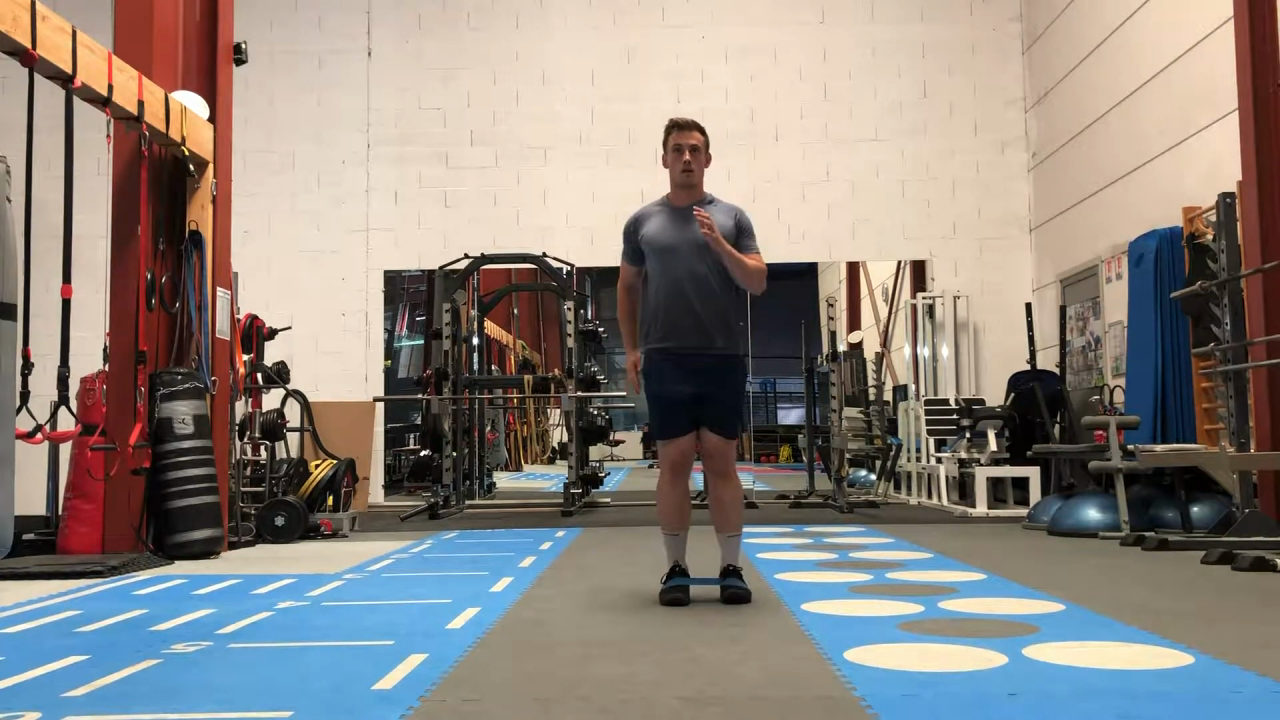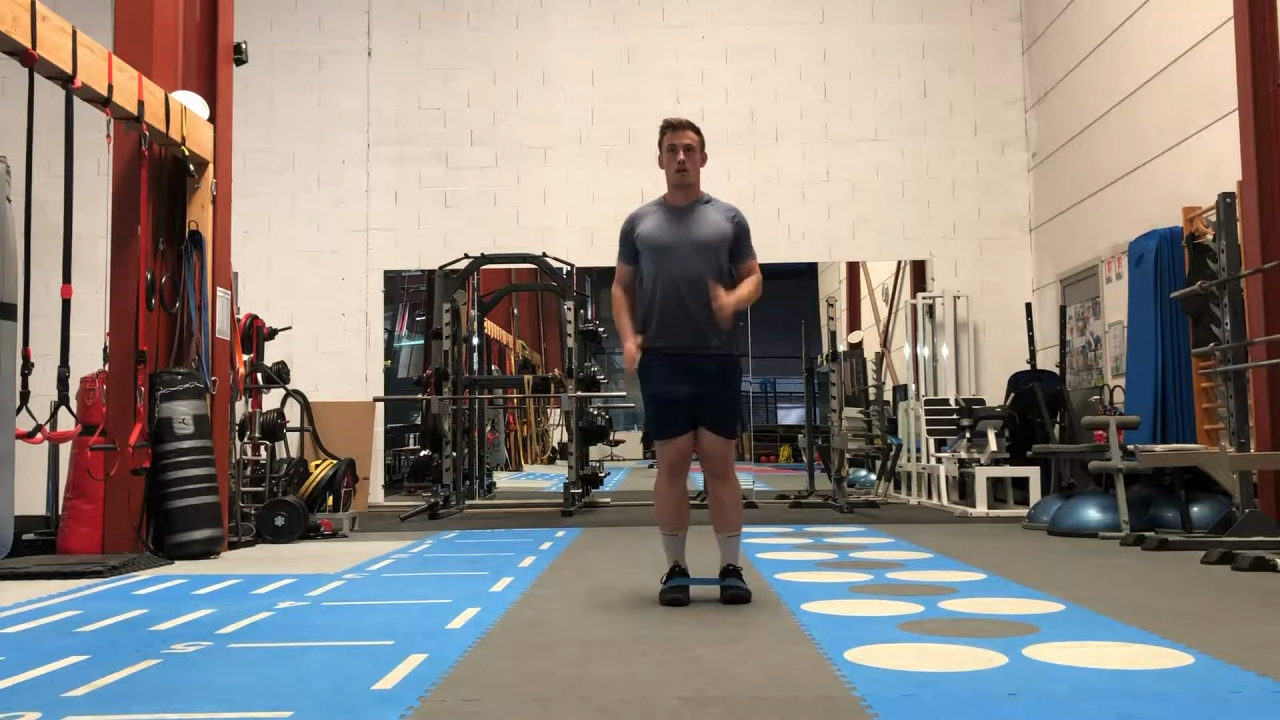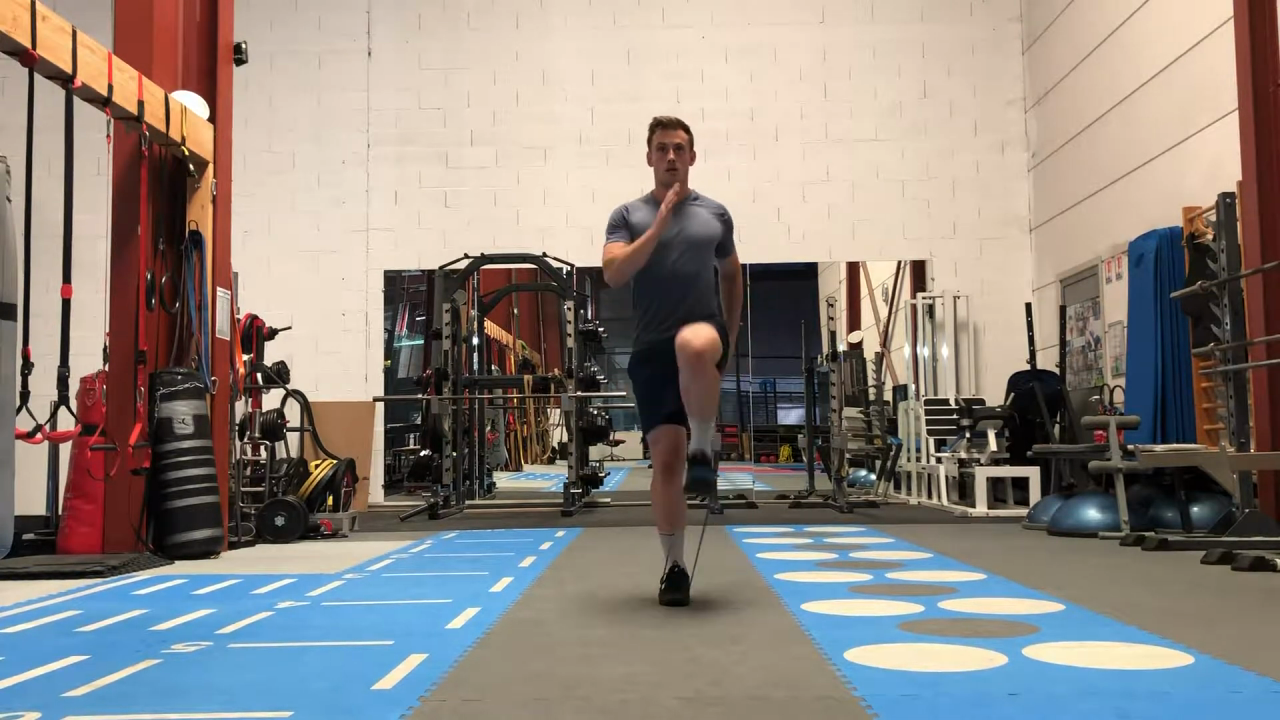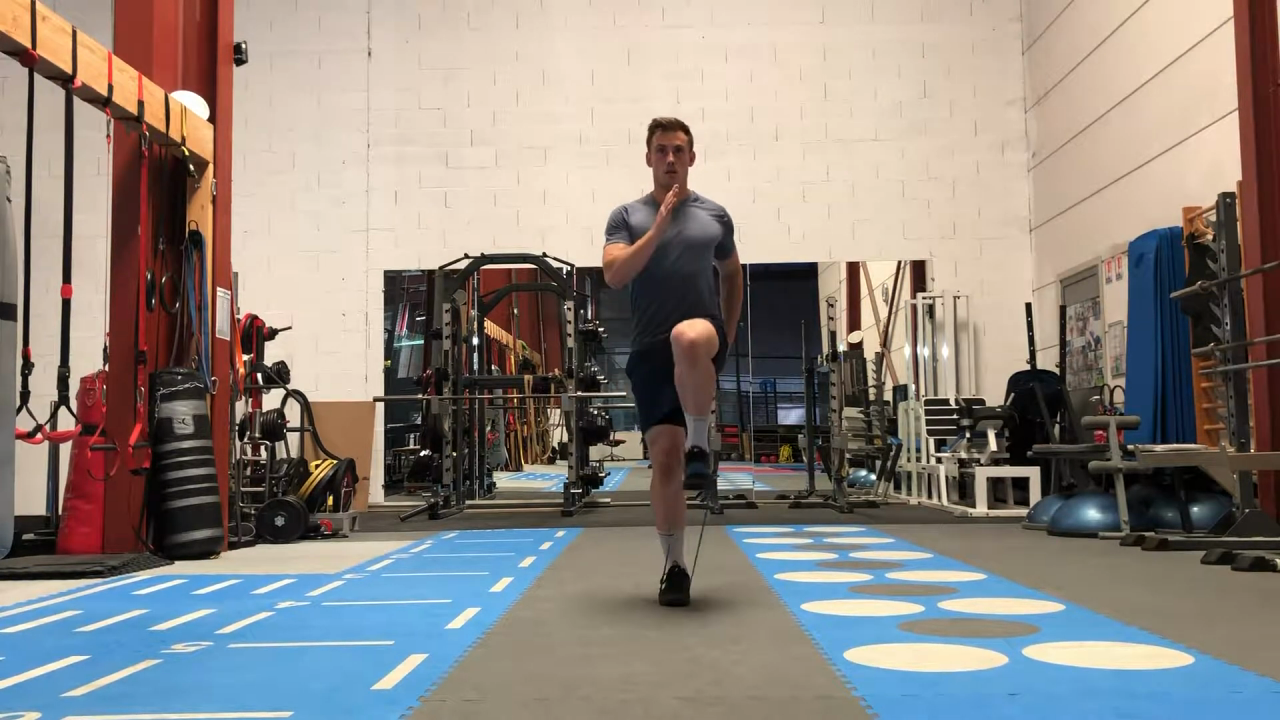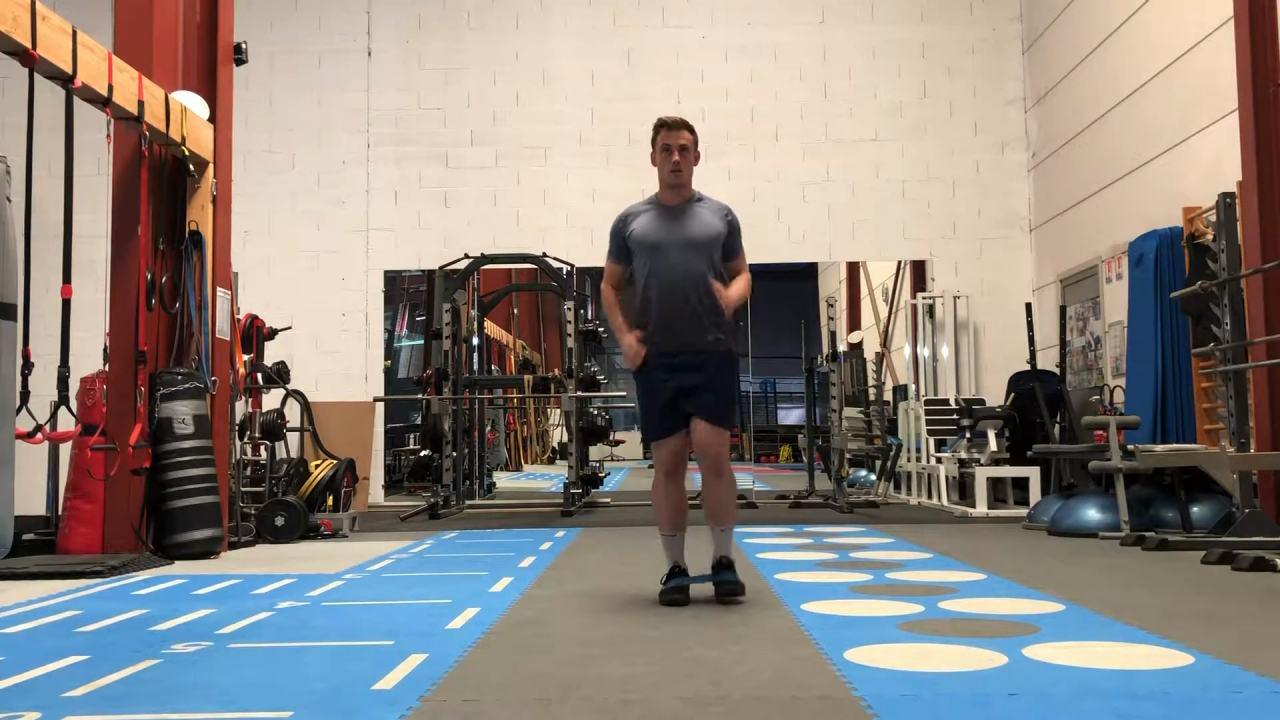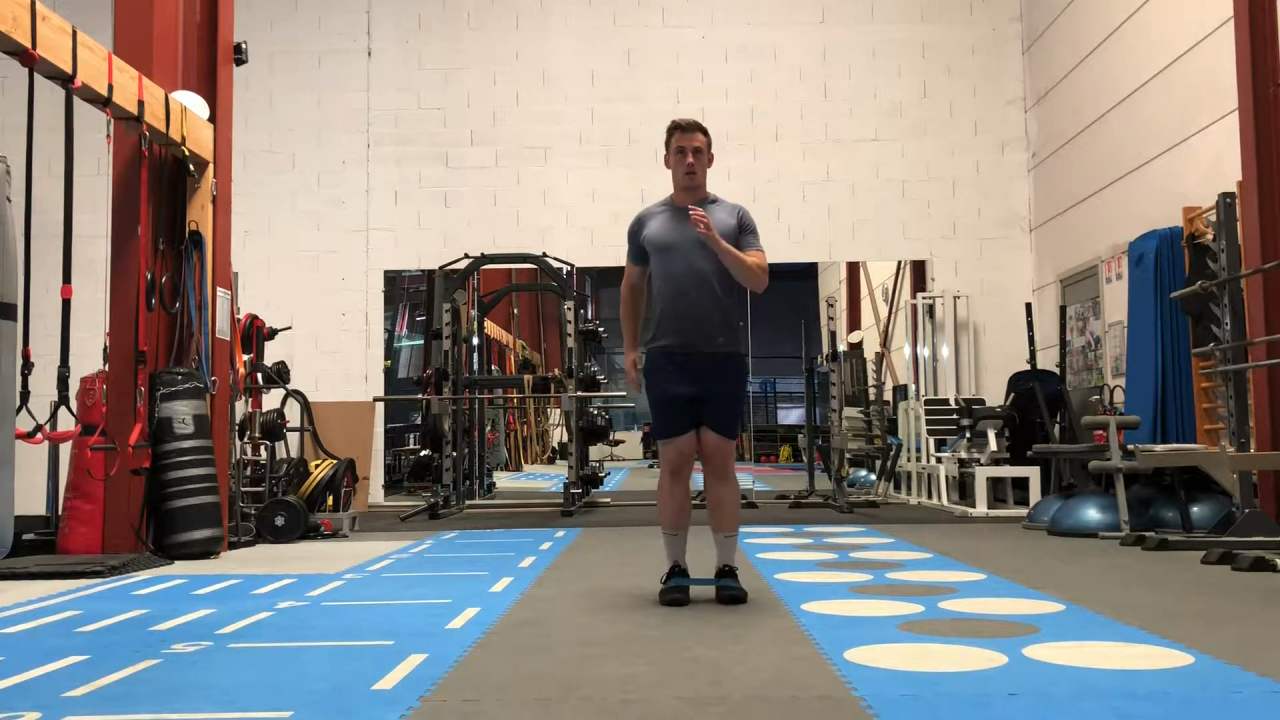
dt=0.4s
person 1, frame 1
left shoulder: (731, 217)
right shoulder: (642, 222)
left elbow: (757, 281)
right elbow: (627, 287)
left wrist: (719, 244)
right wrist: (631, 349)
left hip: (722, 357)
right hip: (665, 360)
left knee: (721, 462)
right knee: (675, 462)
left ankle: (731, 568)
right ankle: (676, 568)
person 1, frame 2
left shoulder: (728, 217)
right shoulder: (639, 221)
left elbow: (753, 277)
right elbow: (622, 285)
left wrist: (735, 302)
right wrist: (627, 335)
left hip: (717, 358)
right hip: (661, 360)
left knee: (719, 464)
right knee: (672, 462)
left ankle: (730, 568)
right ankle: (675, 568)
person 1, frame 3
left shoulder: (715, 213)
right shoulder: (628, 214)
left elbow: (732, 275)
right elbow: (613, 273)
left wrist: (730, 335)
right wrist: (659, 224)
left hip: (703, 339)
right hip: (652, 349)
left knee: (693, 343)
right knee: (665, 459)
left ankle: (701, 450)
right ankle: (674, 568)
person 1, frame 4
left shoulder: (715, 215)
right shoulder: (626, 215)
left elbow: (732, 274)
right elbow: (614, 273)
left wrist: (729, 329)
right wrist: (658, 229)
left hip: (701, 332)
right hip: (650, 349)
left knee: (689, 344)
right knee: (663, 457)
left ankle: (698, 449)
right ankle: (674, 567)
person 1, frame 5
left shoulder: (720, 215)
right shoulder: (630, 220)
left elbow: (743, 276)
right elbow: (611, 285)
left wrist: (733, 297)
right wrist: (624, 334)
left hip: (712, 354)
right hip: (656, 360)
left knee: (714, 455)
right knee: (668, 463)
left ankle: (723, 561)
right ankle: (675, 568)
person 1, frame 6
left shoulder: (734, 216)
right shoulder: (646, 222)
left elbow: (758, 278)
right elbow: (632, 288)
left wrist: (717, 242)
right wrist: (630, 349)
left hip: (723, 356)
right hip: (666, 358)
left knee: (719, 461)
right knee: (675, 462)
left ankle: (726, 568)
right ankle: (675, 568)
